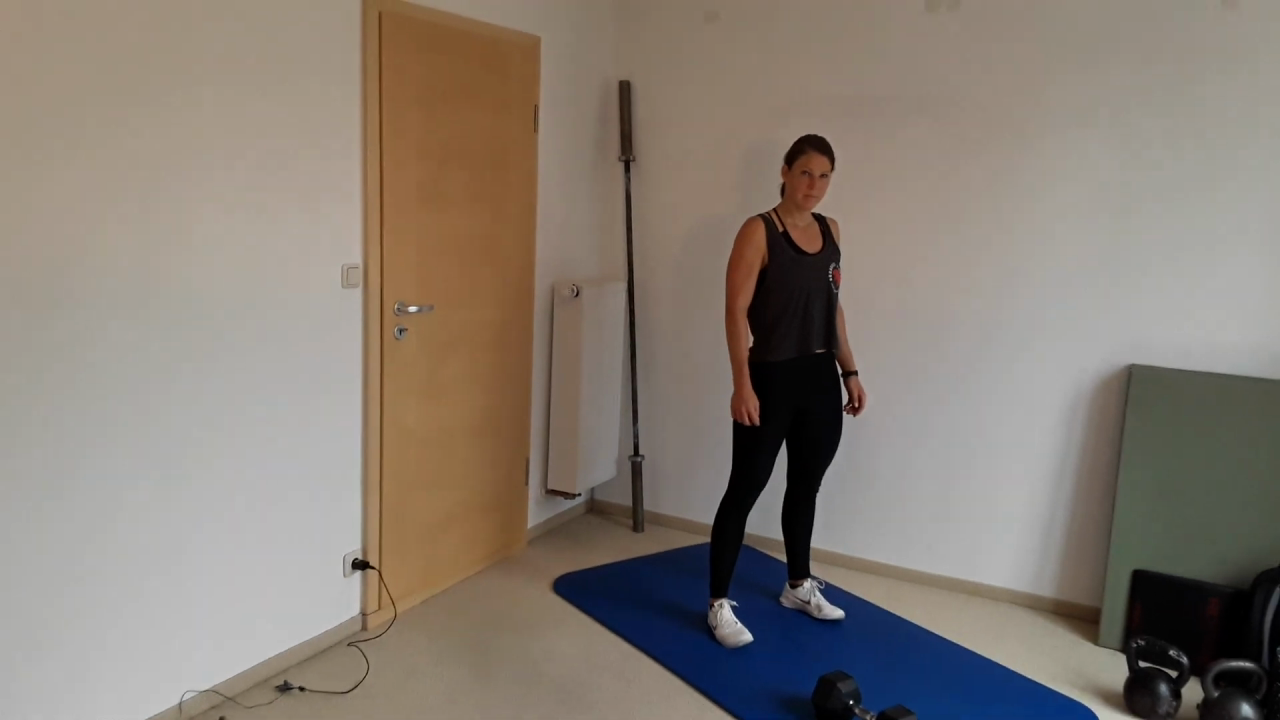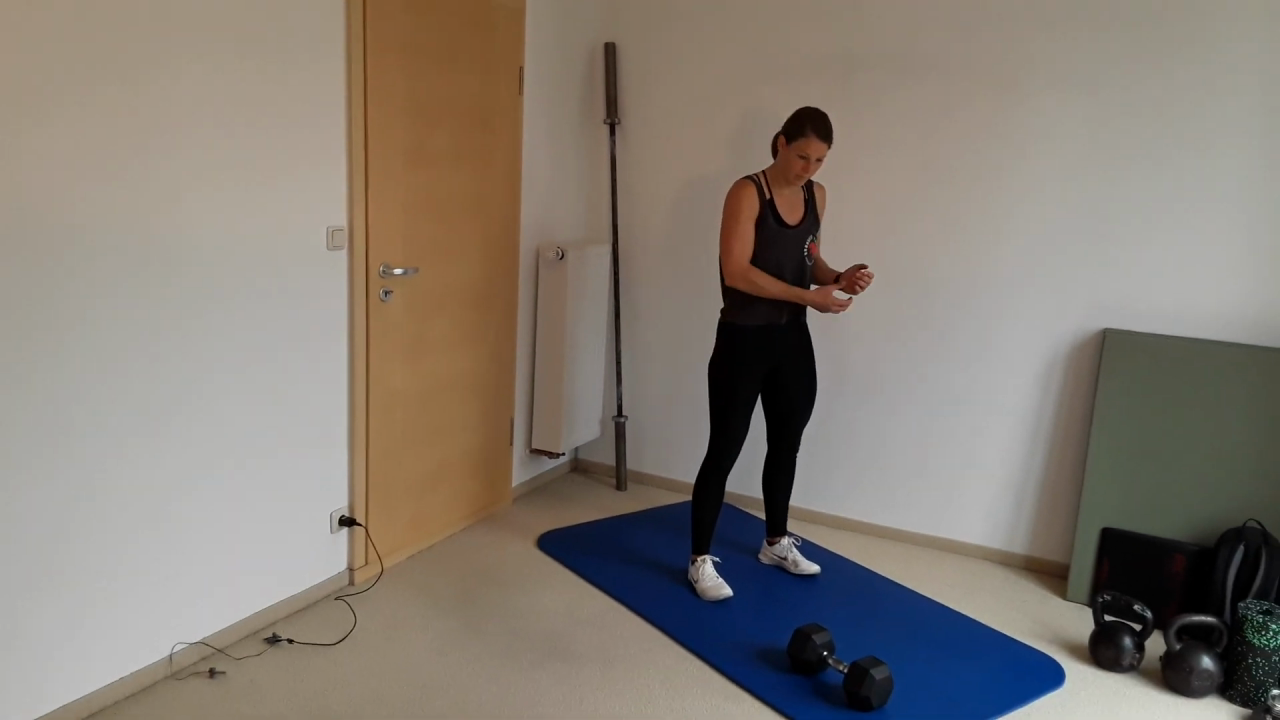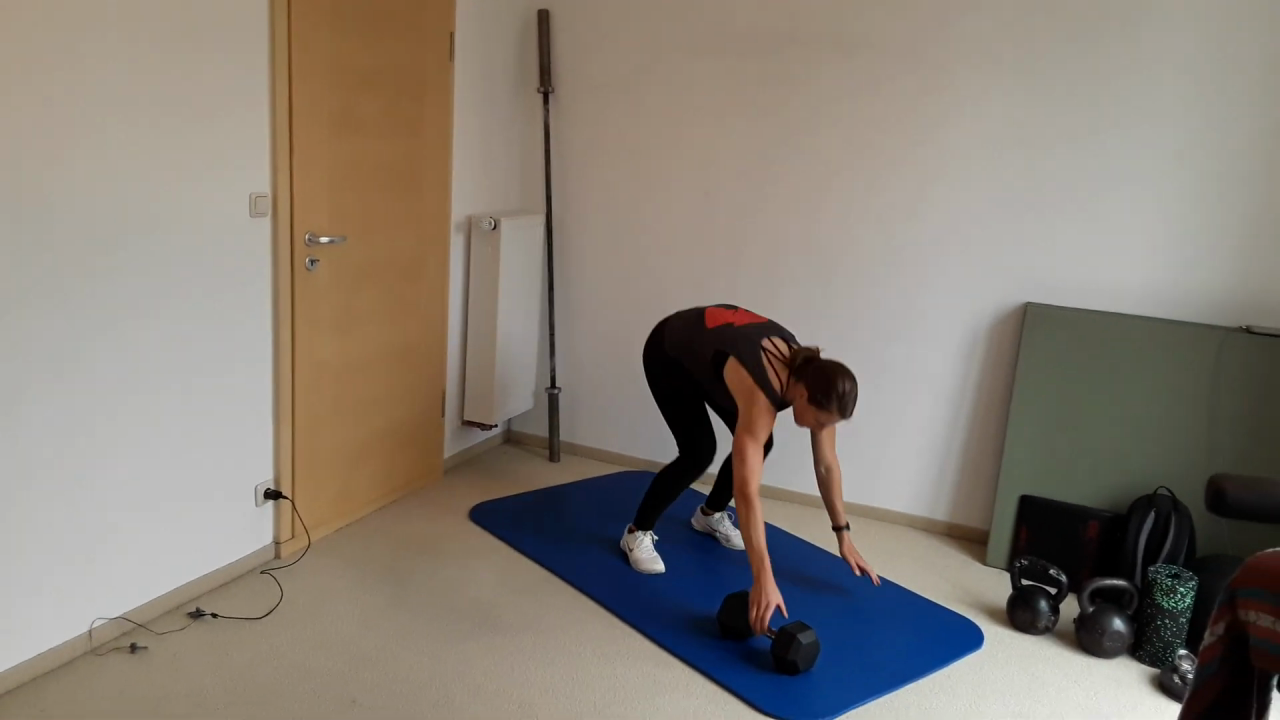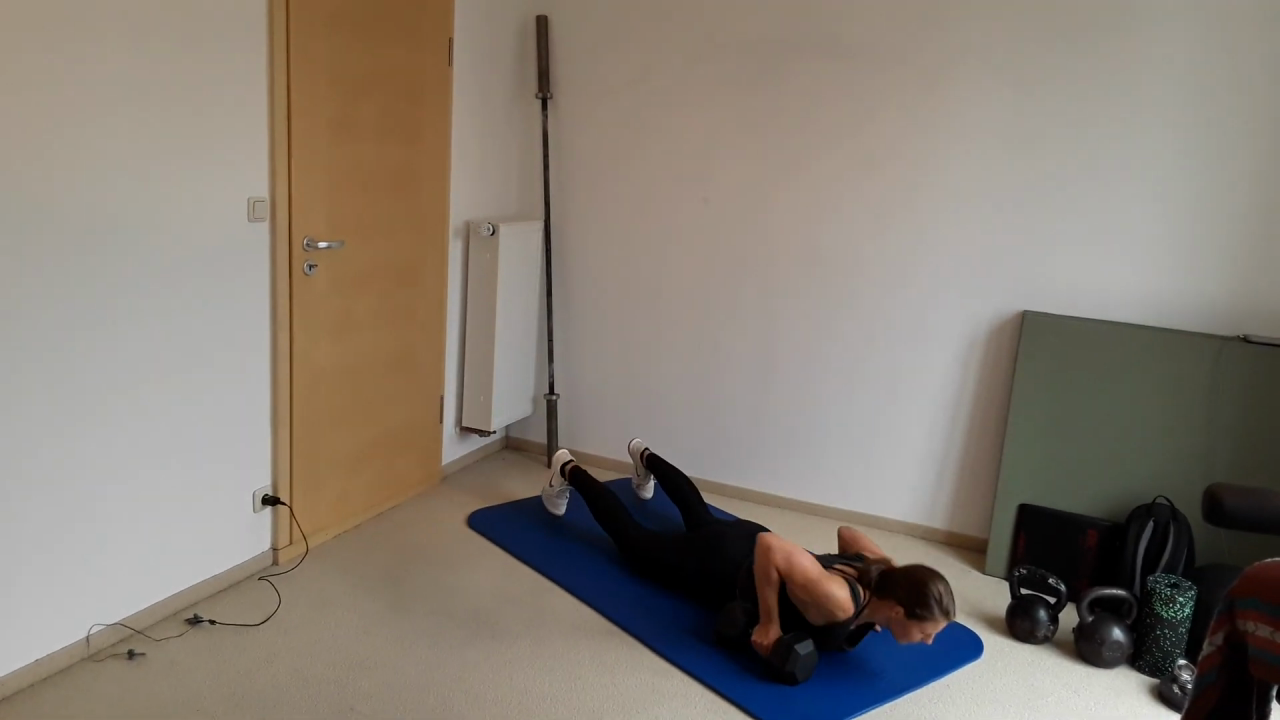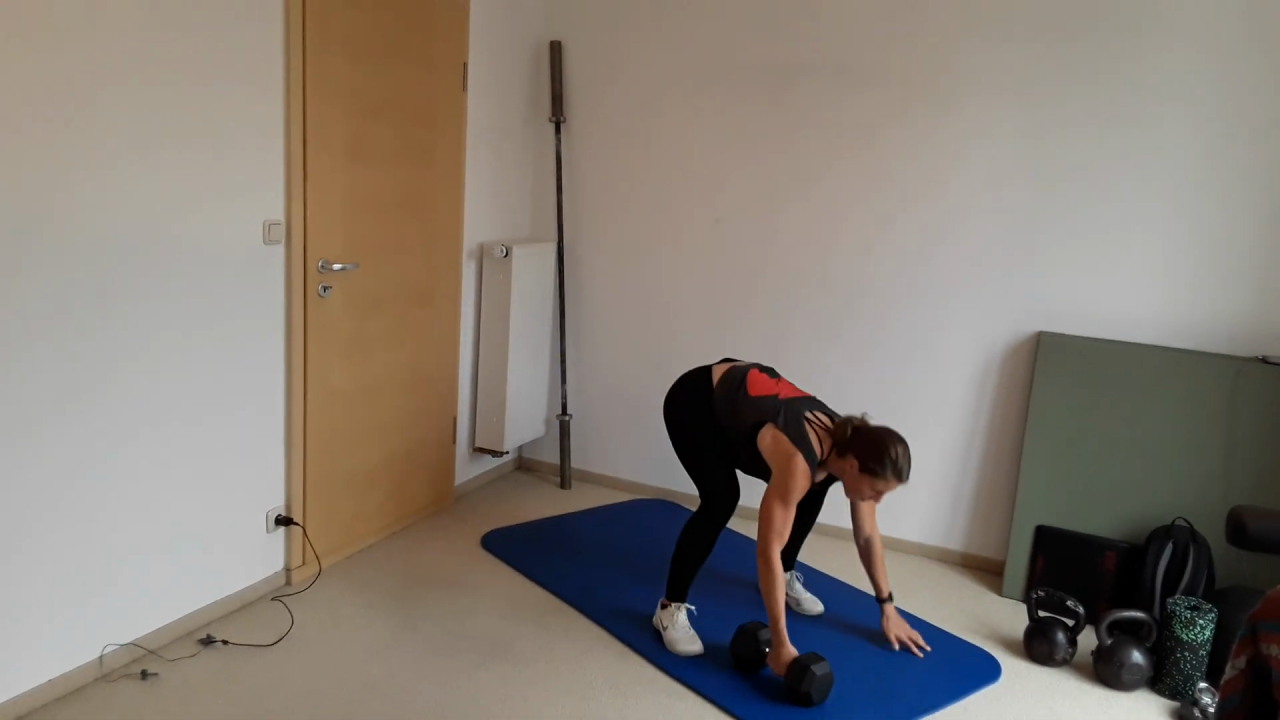
dt=1s
person 1, frame 1
left shoulder: (830, 230)
right shoulder: (759, 231)
right elbow: (737, 310)
left wrist: (850, 372)
right wrist: (742, 383)
left hip: (821, 379)
right hip: (772, 378)
left knee: (806, 486)
right knee: (745, 489)
left ankle: (799, 586)
right ankle: (719, 603)
person 1, frame 2
left shoulder: (816, 196)
right shoulder: (747, 193)
right elbow: (736, 272)
left wrist: (837, 278)
right wrist: (809, 297)
left hip: (793, 340)
right hip: (743, 340)
left knee: (786, 445)
right knee: (724, 450)
left ankle: (776, 542)
right ankle: (700, 559)
person 1, frame 3
left shoulder: (815, 382)
right shoulder: (759, 392)
left elbow: (827, 460)
right elbow: (747, 490)
left wrist: (843, 535)
right wrist: (764, 581)
left hip: (710, 338)
right hip: (669, 351)
left knee: (756, 445)
right knee: (697, 453)
left ankle: (710, 514)
right ankle: (637, 533)
person 1, frame 4
left shoulder: (882, 576)
right shoulder: (836, 600)
left elbow: (849, 533)
right elbow: (769, 545)
right wrist: (769, 621)
left hip: (746, 542)
right hip: (722, 569)
left knee: (701, 519)
right knee: (634, 539)
left ankle: (644, 457)
right ankle: (569, 471)
person 1, frame 5
left shoulder: (853, 446)
right shoulder: (799, 459)
left elbow: (867, 533)
right elbow: (768, 552)
left wrist: (888, 607)
right wrist: (782, 646)
left hip: (739, 387)
right hip: (694, 397)
left knee: (812, 490)
right knee: (721, 501)
left ankle: (782, 578)
right ankle: (670, 608)
